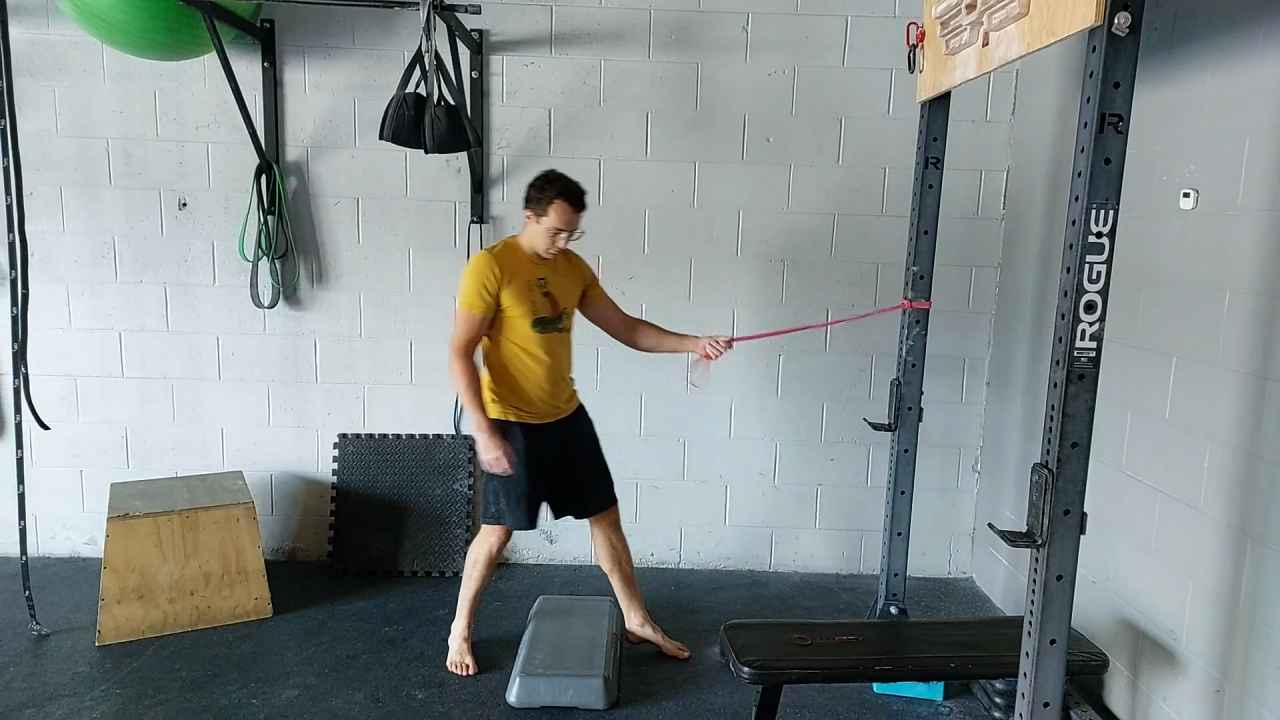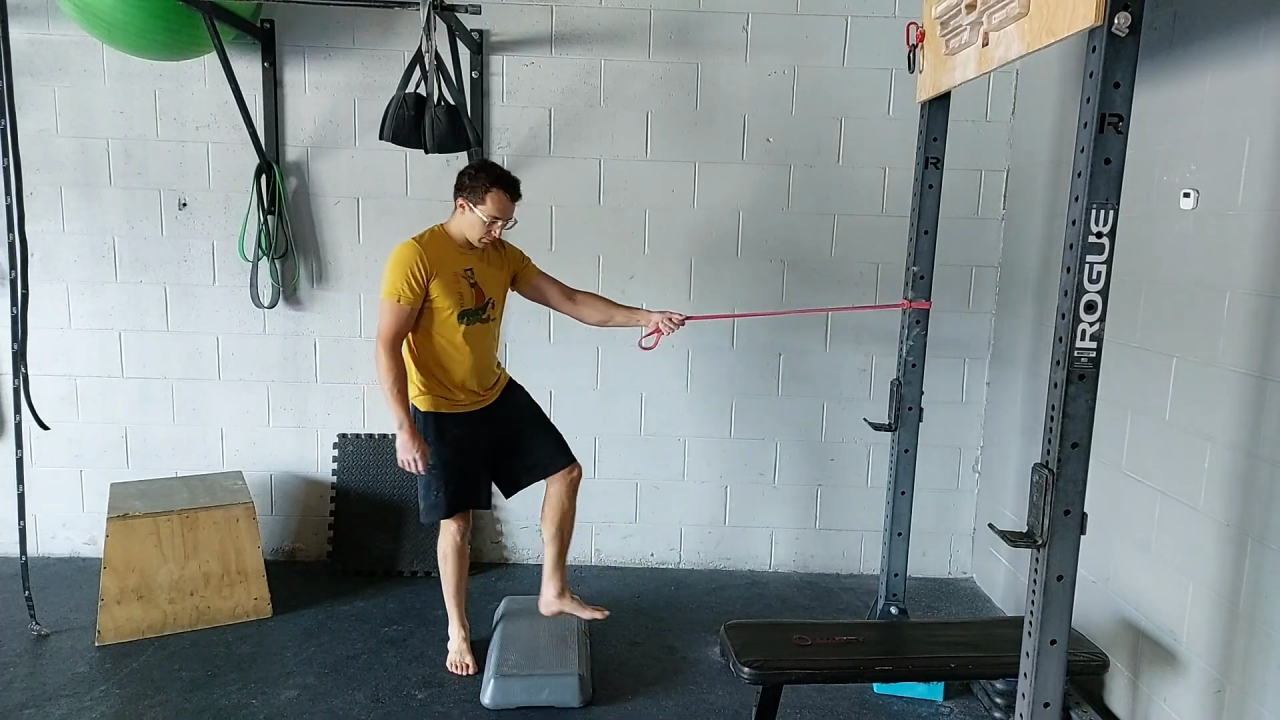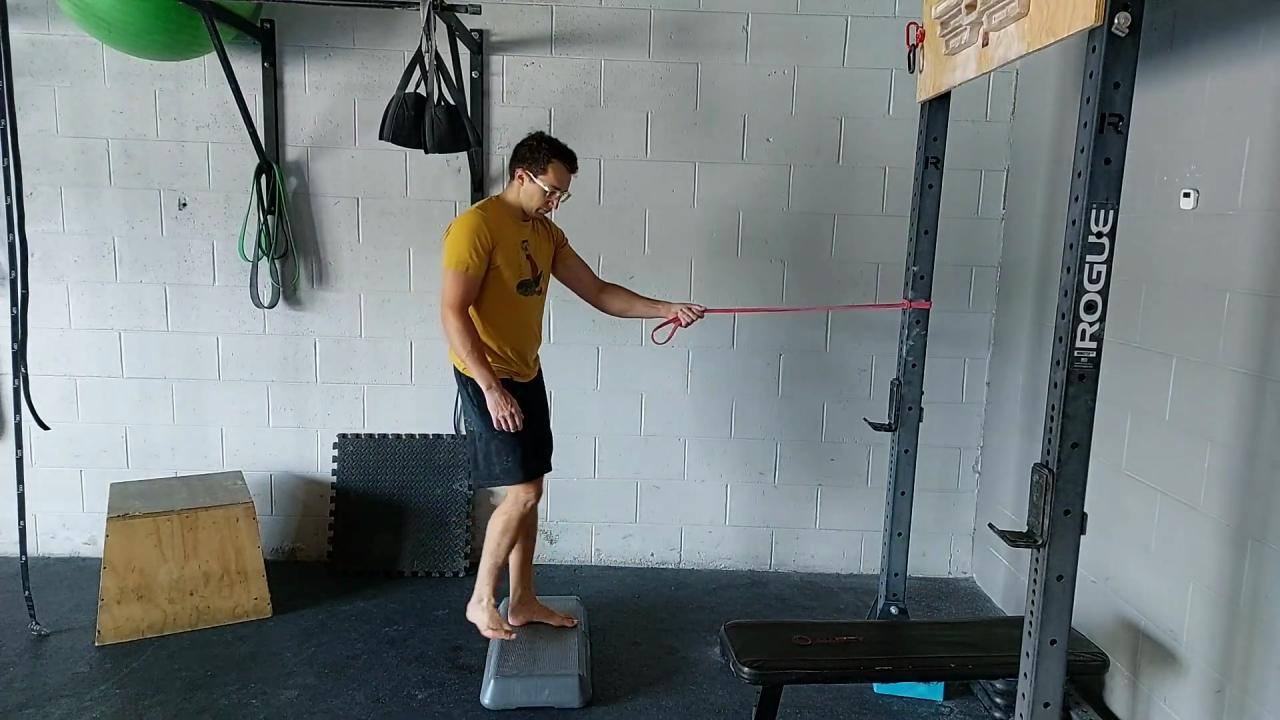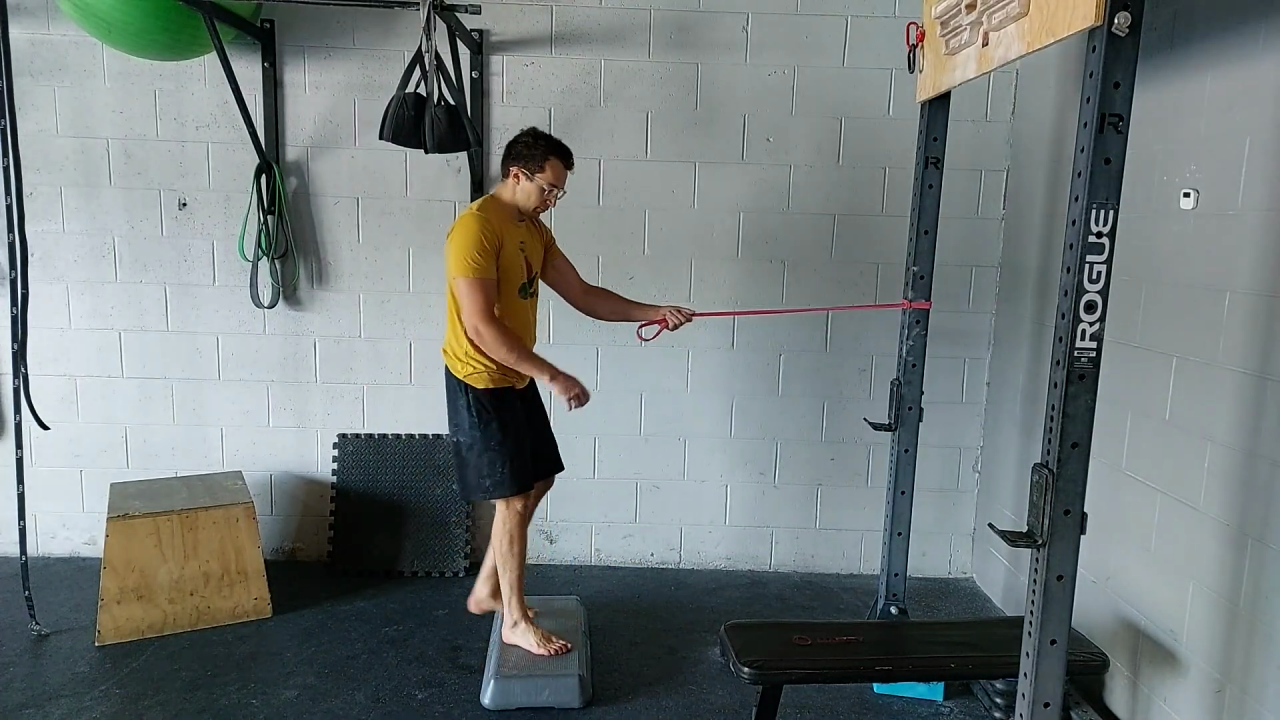
dt=0.7s
person 1, frame 1
left shoulder: (575, 269)
right shoulder: (490, 267)
left elbow: (625, 328)
right elbow: (461, 353)
left wrist: (692, 343)
right wrist: (483, 431)
left hip: (567, 417)
right hip: (512, 423)
left knee: (606, 517)
right knee: (498, 529)
left ankle: (636, 621)
right ankle: (460, 629)
person 1, frame 2
left shoulder: (503, 255)
right shoulder: (415, 257)
left elbow: (569, 301)
right elbow: (387, 346)
left wrist: (643, 317)
right wrist: (405, 429)
left hip: (500, 395)
right hip: (442, 412)
left knee: (565, 473)
right knee: (456, 520)
left ankle: (555, 593)
right ankle: (457, 631)
person 1, frame 3
left shoulder: (546, 233)
right shoulder: (475, 227)
left elbow: (598, 292)
right elbow: (453, 314)
left wrist: (666, 309)
right wrist: (491, 387)
left hip: (527, 376)
right hip: (486, 379)
left knee: (529, 489)
right knee: (521, 491)
left ankle: (522, 601)
right ankle: (481, 598)
person 1, frame 4
left shoulder: (533, 230)
right shoulder: (476, 228)
left elbow: (582, 295)
right elbow: (480, 327)
left wrist: (653, 312)
right wrist: (553, 375)
left hip: (514, 381)
right hip: (481, 384)
left knee: (534, 484)
right knee: (513, 498)
left ankle: (488, 587)
right ankle: (515, 620)
